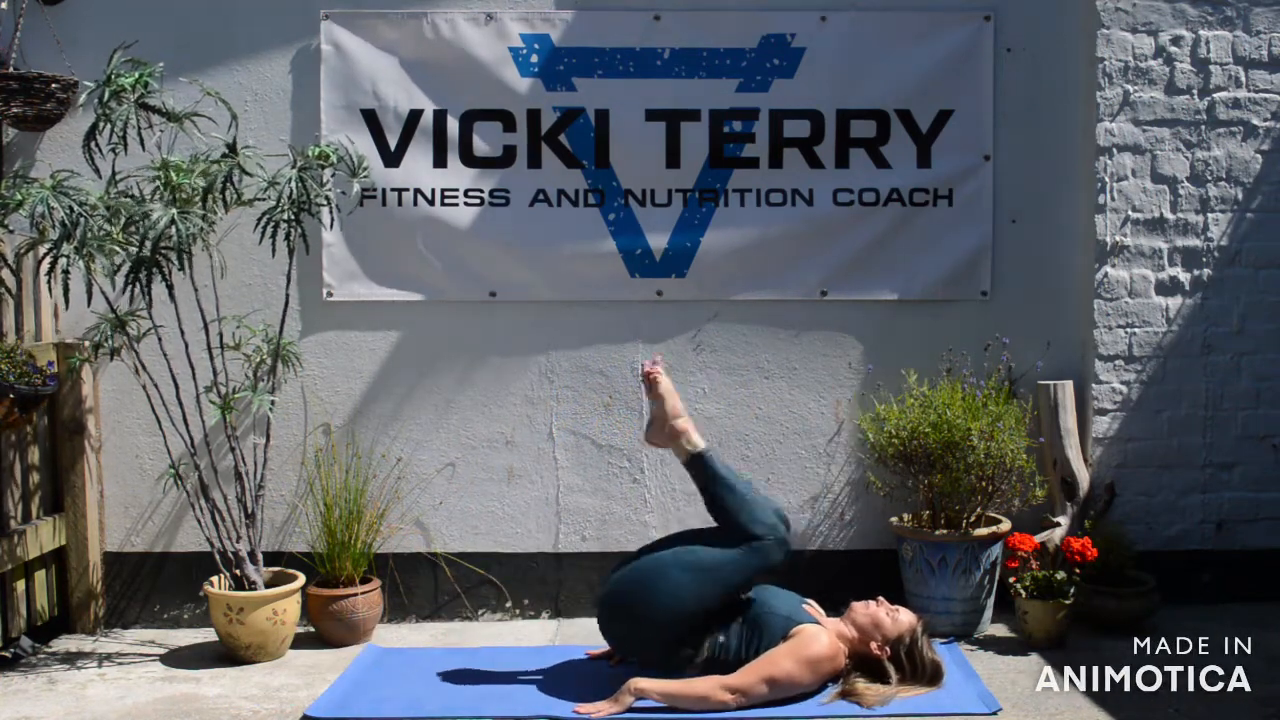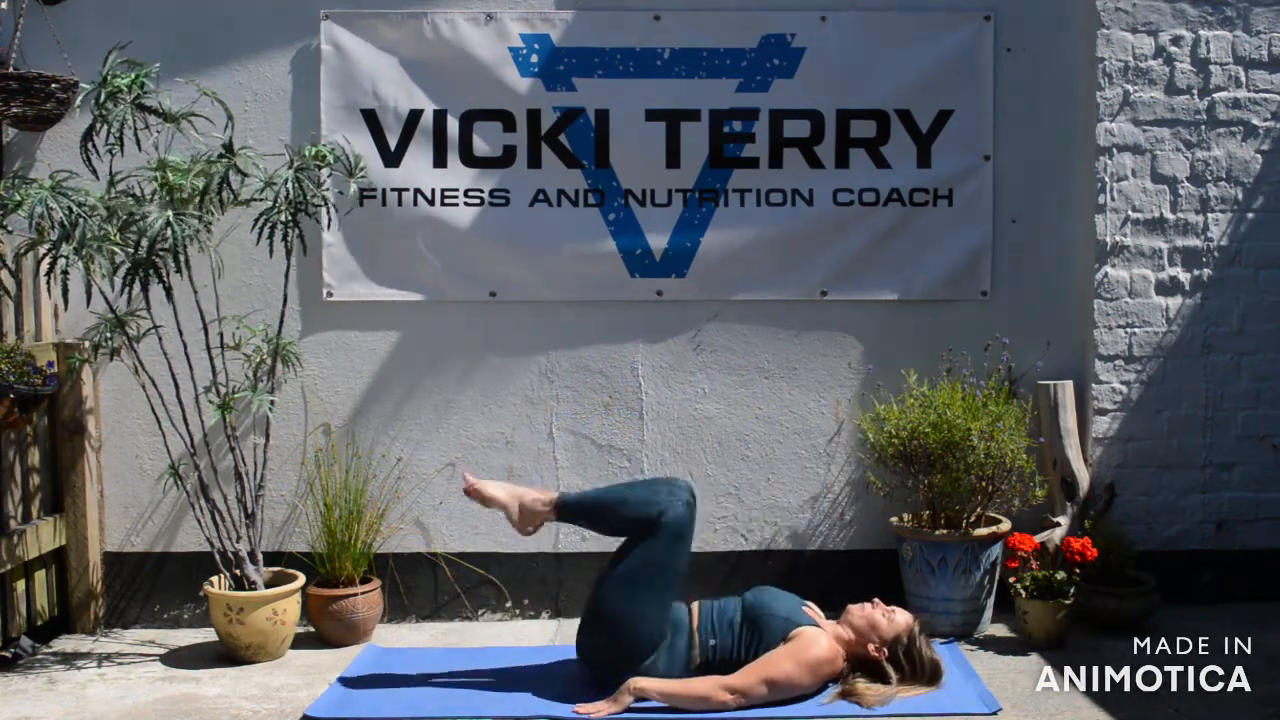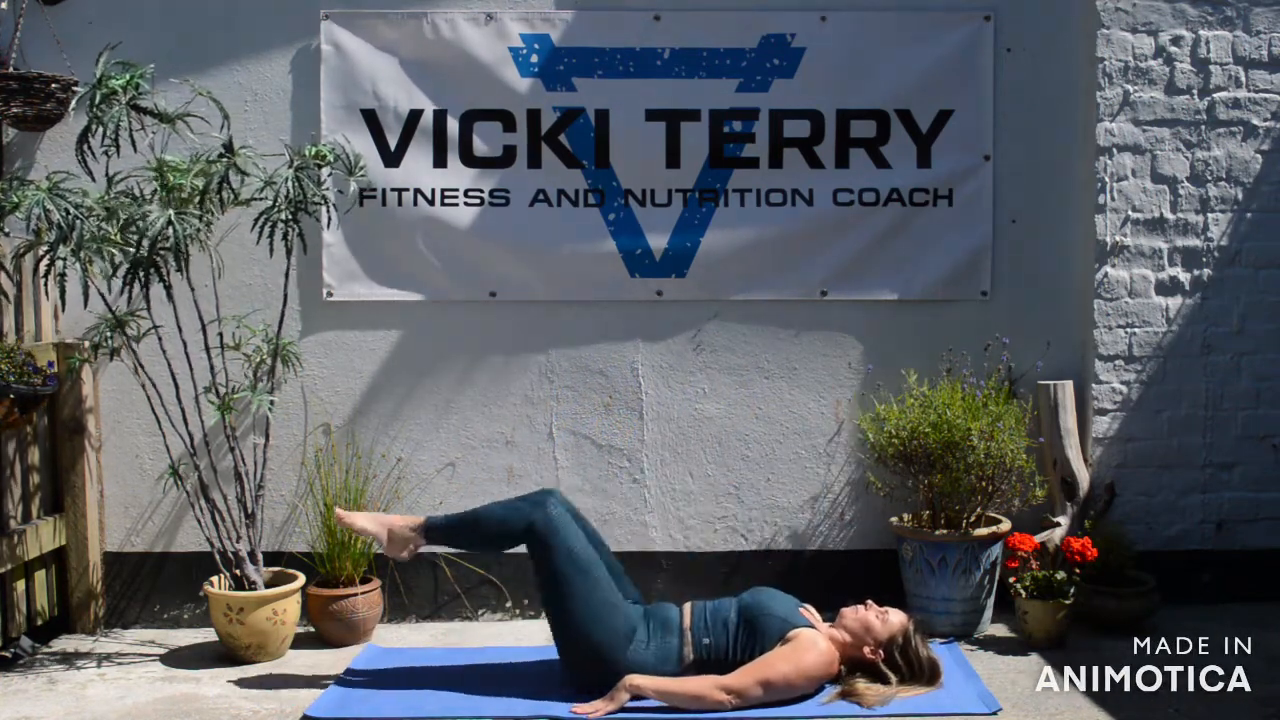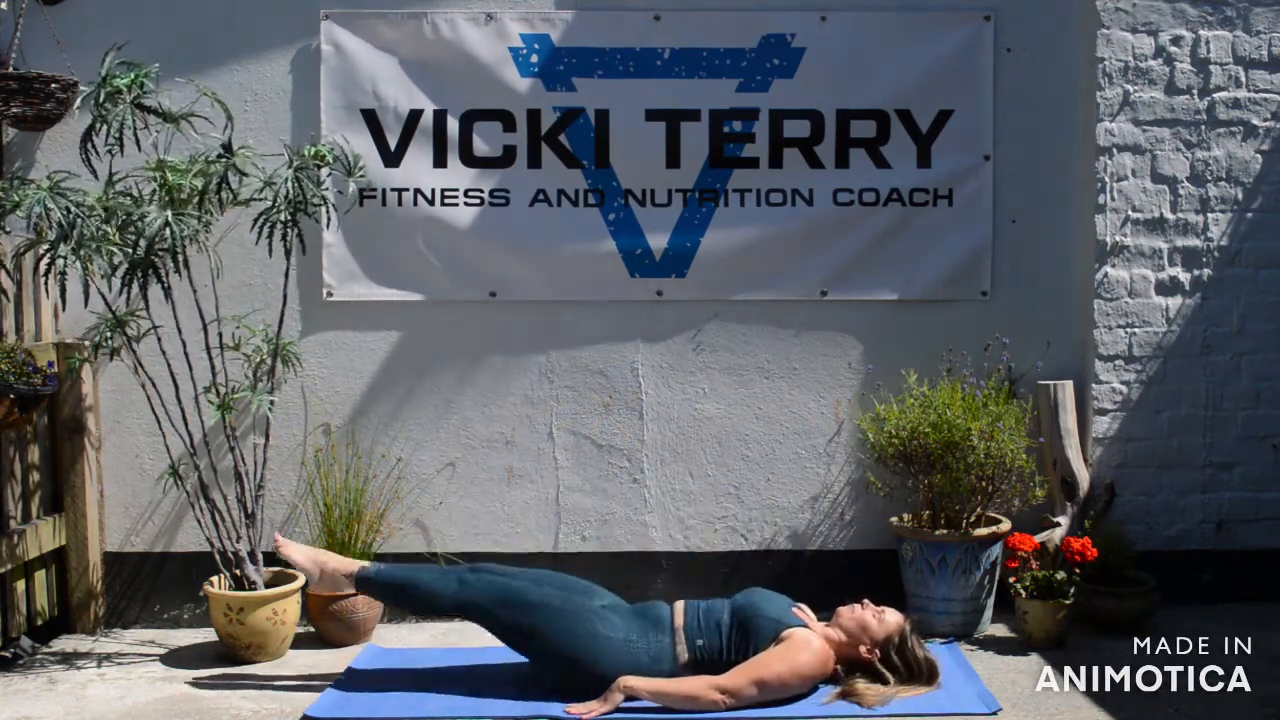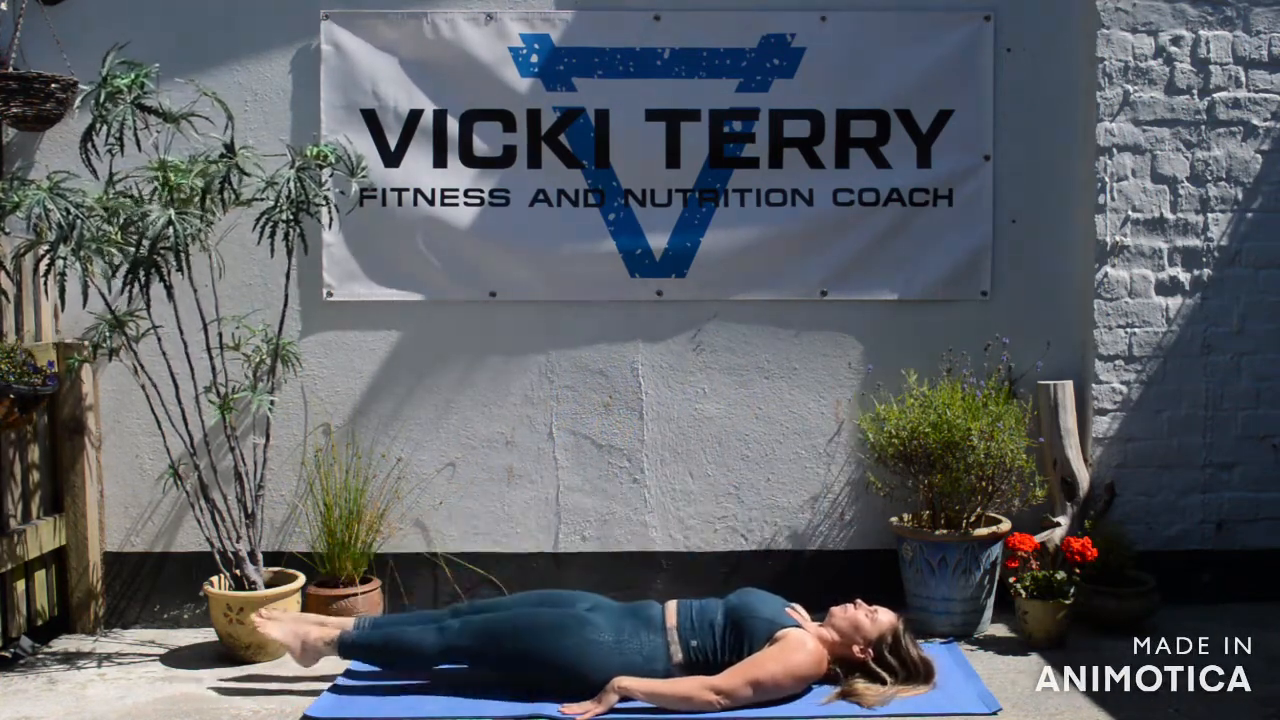
dt=0.4s
person 1, frame 1
left shoulder: (822, 651)
right shoulder: (818, 620)
left wrist: (638, 688)
right hip: (648, 624)
left knee: (767, 539)
left ankle: (685, 439)
right ankle: (683, 438)
person 1, frame 2
left shoulder: (819, 654)
right shoulder: (813, 620)
left hip: (628, 655)
right hip: (666, 632)
left knee: (675, 502)
right knee: (673, 505)
left ankle: (541, 504)
right ankle: (545, 505)
person 1, frame 3
left shoulder: (816, 656)
right shoulder: (811, 628)
left hip: (626, 657)
right hip: (644, 621)
left knee: (545, 512)
right knee: (553, 510)
left ankle: (412, 531)
right ankle: (417, 531)
person 1, frame 4
left shoulder: (812, 656)
right shoulder: (807, 625)
left hip: (625, 653)
right hip: (635, 616)
left knee: (476, 589)
right knee: (486, 578)
left ankle: (345, 575)
right ankle: (352, 572)
person 1, frame 5
left shoulder: (806, 655)
right shoulder: (800, 623)
left hip: (619, 651)
right hip: (628, 616)
left knee: (463, 635)
right knee: (473, 613)
left ankle: (328, 638)
right ankle: (332, 631)
